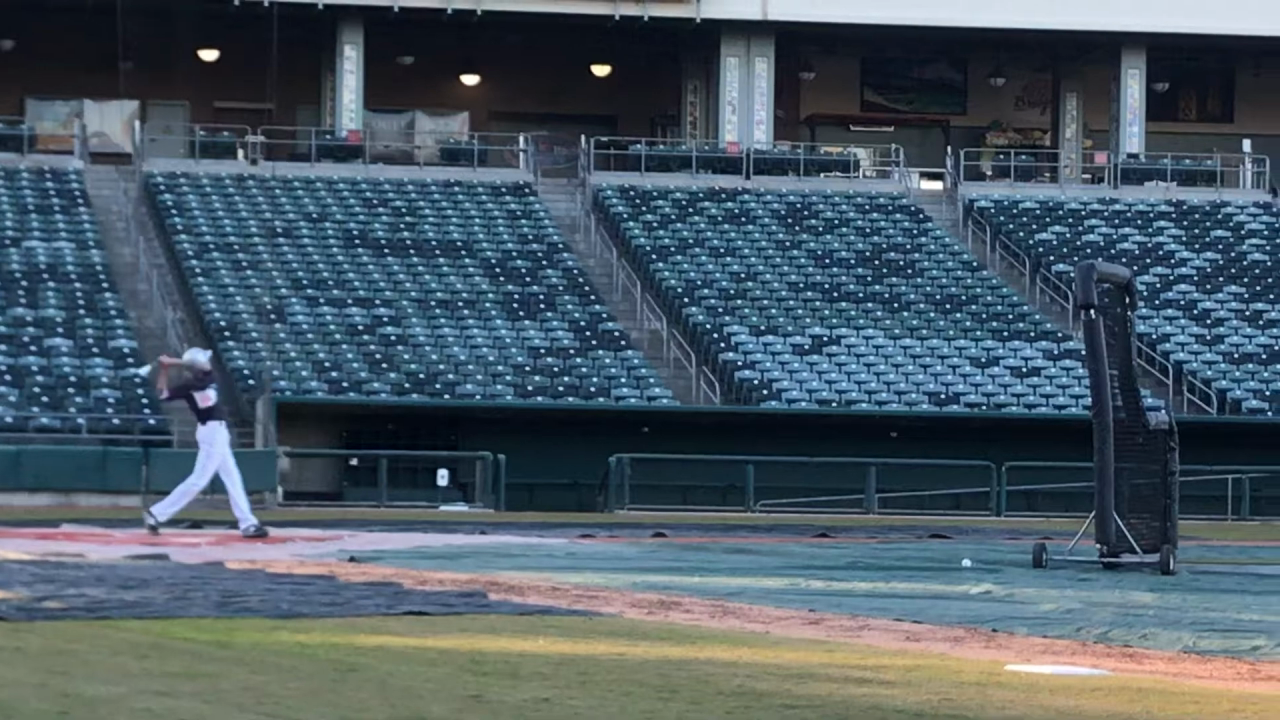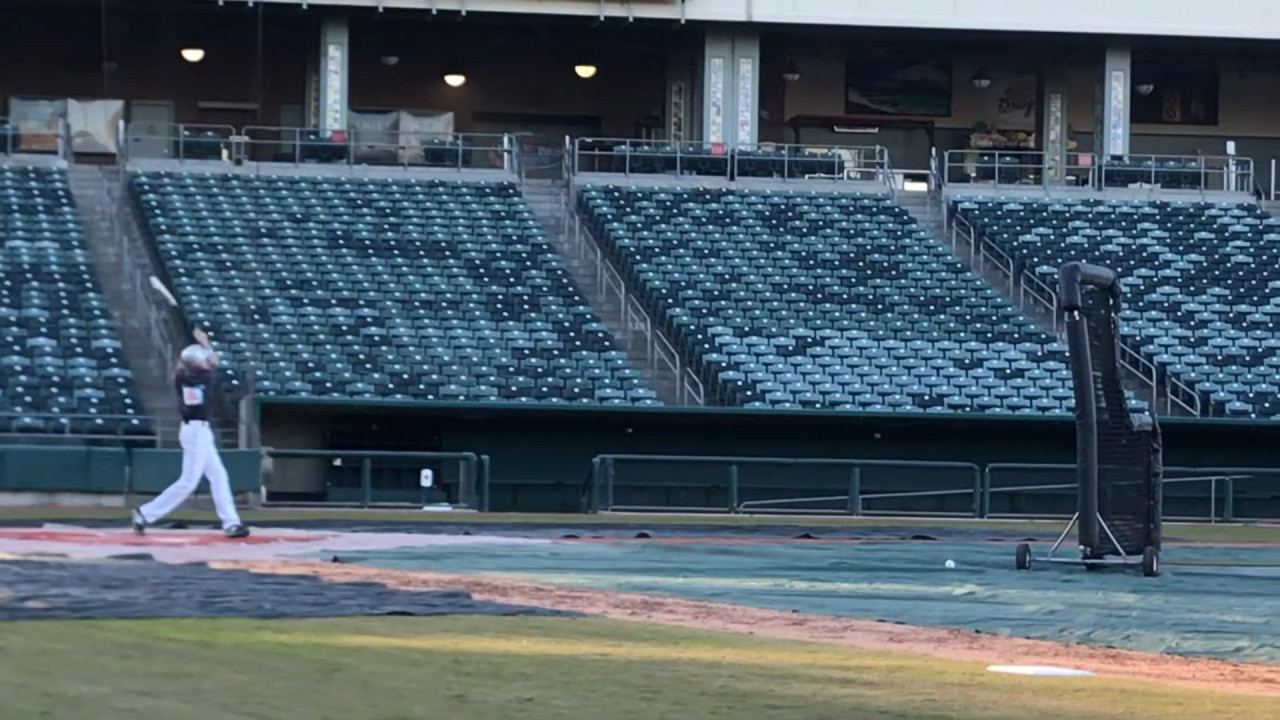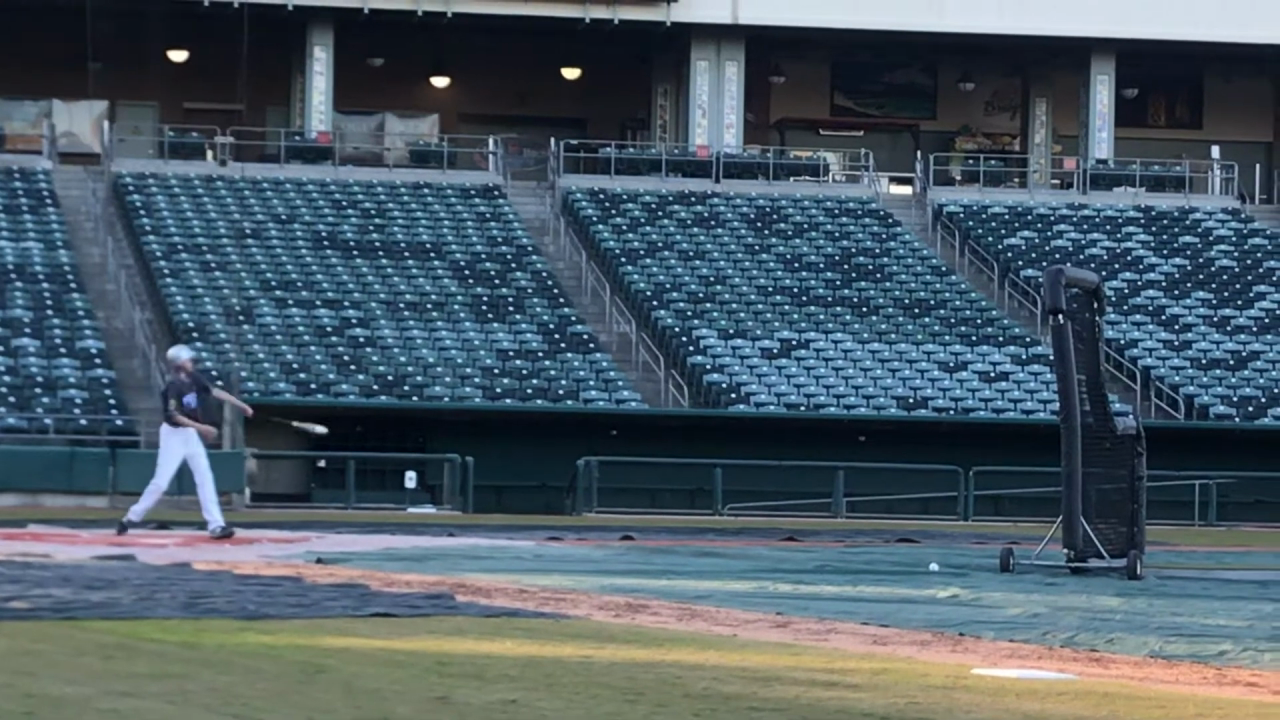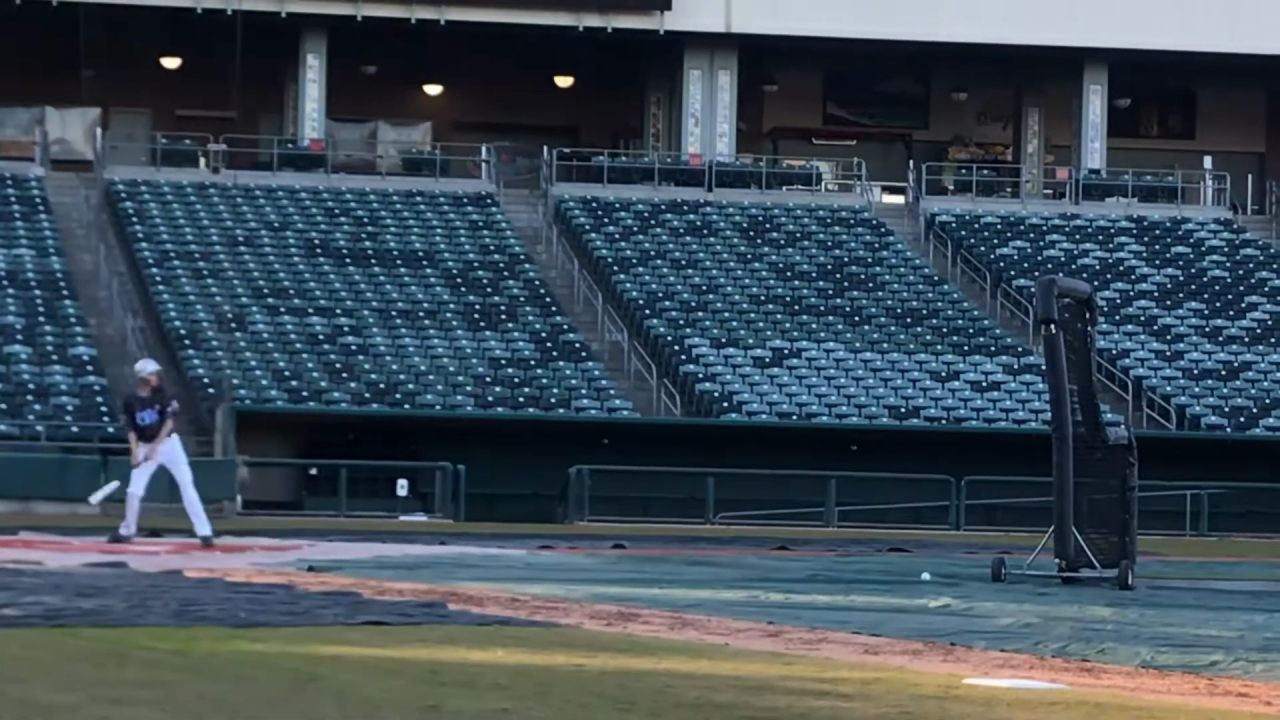
dt=0.4s
person 1, frame 1
left shoulder: (186, 386)
right shoulder: (209, 377)
left elbow: (162, 394)
left wrist: (163, 369)
right wrist: (174, 362)
left hip: (213, 431)
right hip: (214, 432)
left knee: (232, 478)
right knee: (198, 480)
left ankle: (248, 523)
right ankle: (156, 514)
person 1, frame 2
left shoulder: (181, 377)
right shoulder: (205, 376)
left elbow: (181, 365)
right elbow: (214, 360)
left wrist: (199, 346)
right wrist: (204, 341)
left hip: (196, 430)
right hip: (197, 431)
left knee: (218, 475)
right knee: (188, 483)
left ankle: (230, 523)
right ankle: (146, 514)
person 1, frame 3
left shoulder: (193, 378)
right shoulder: (173, 386)
left elbow: (214, 392)
right elbow: (174, 417)
left wrist: (239, 404)
right wrist: (201, 427)
left hip: (192, 433)
right hip: (173, 433)
left knee: (205, 477)
right knee: (161, 481)
left ankle: (217, 525)
right ankle: (133, 517)
person 1, frame 4
left shoulder: (162, 393)
right shoulder: (130, 401)
left elbow: (170, 421)
right elbow: (131, 430)
left wrist: (156, 447)
right wrist: (134, 451)
left hip: (169, 444)
right hip: (145, 447)
left knee: (186, 485)
right knee: (133, 491)
left ankle: (204, 532)
right ankle: (126, 531)
